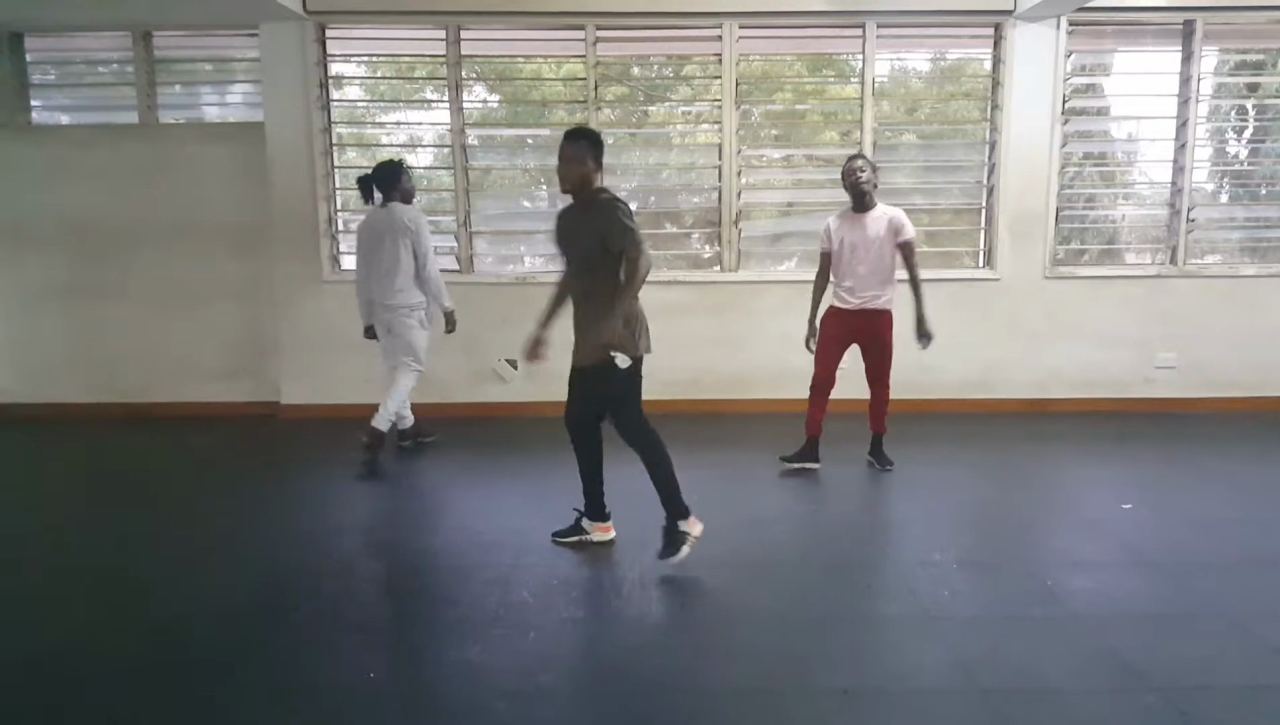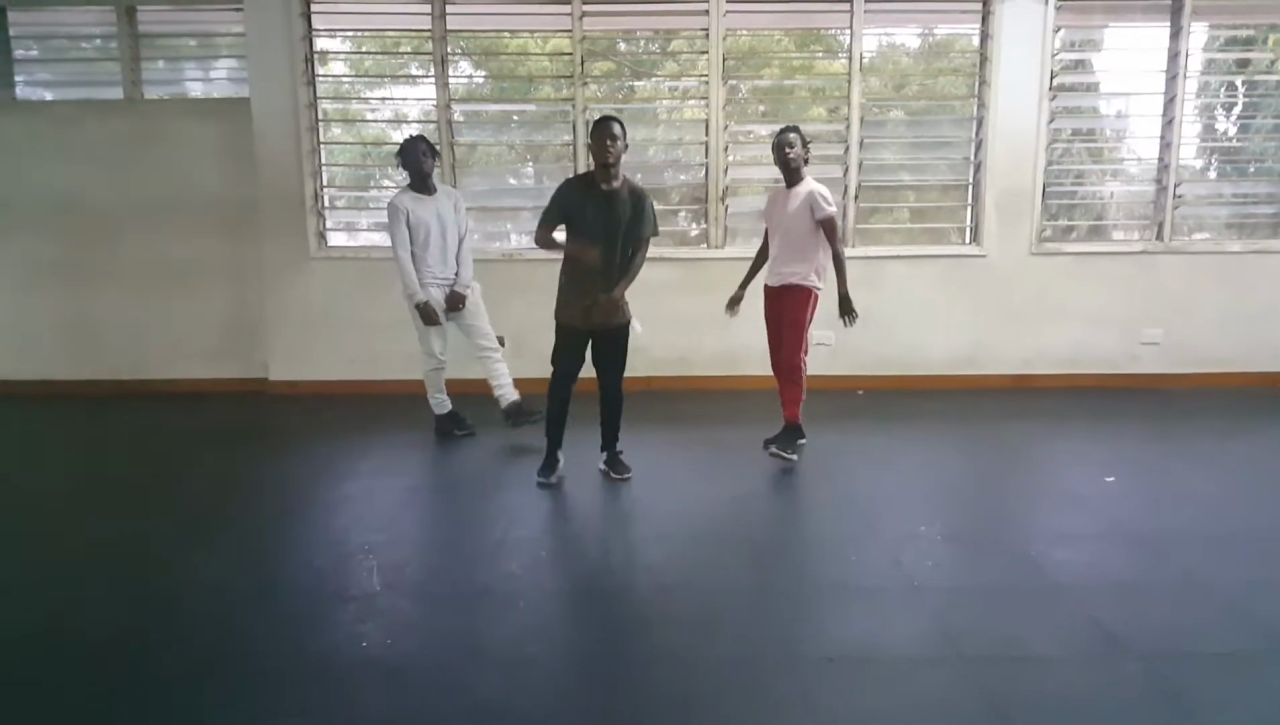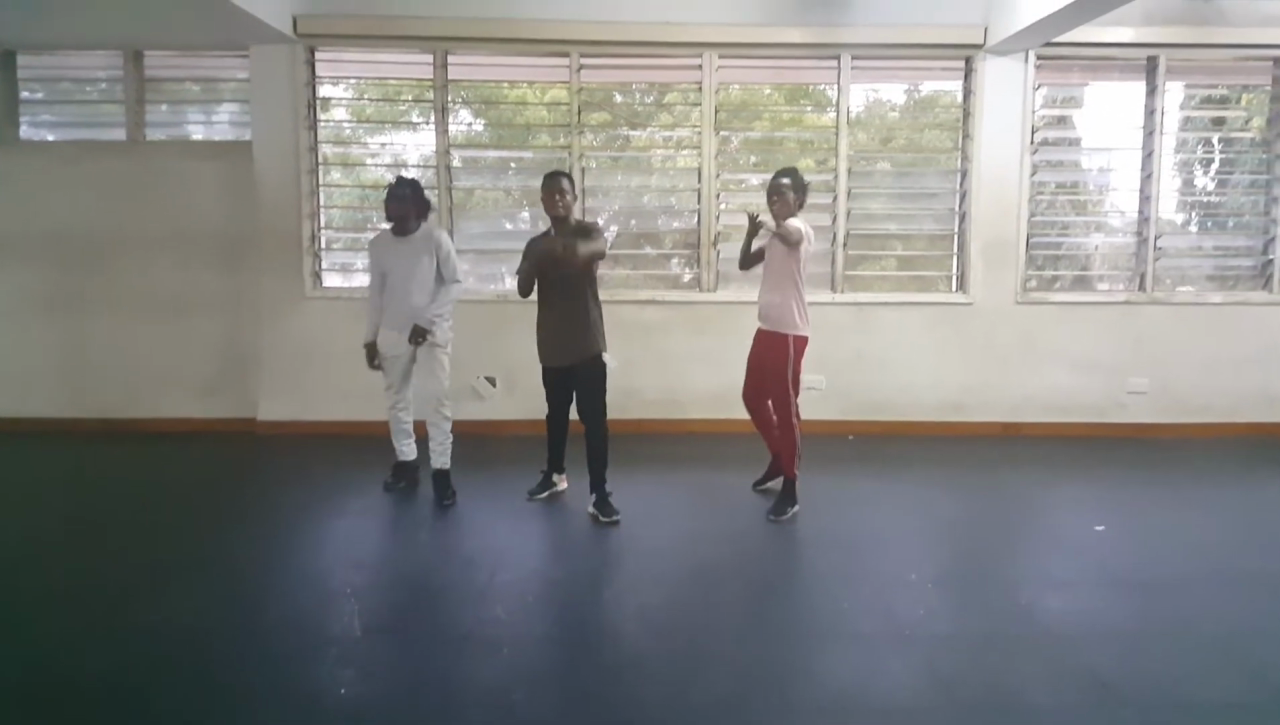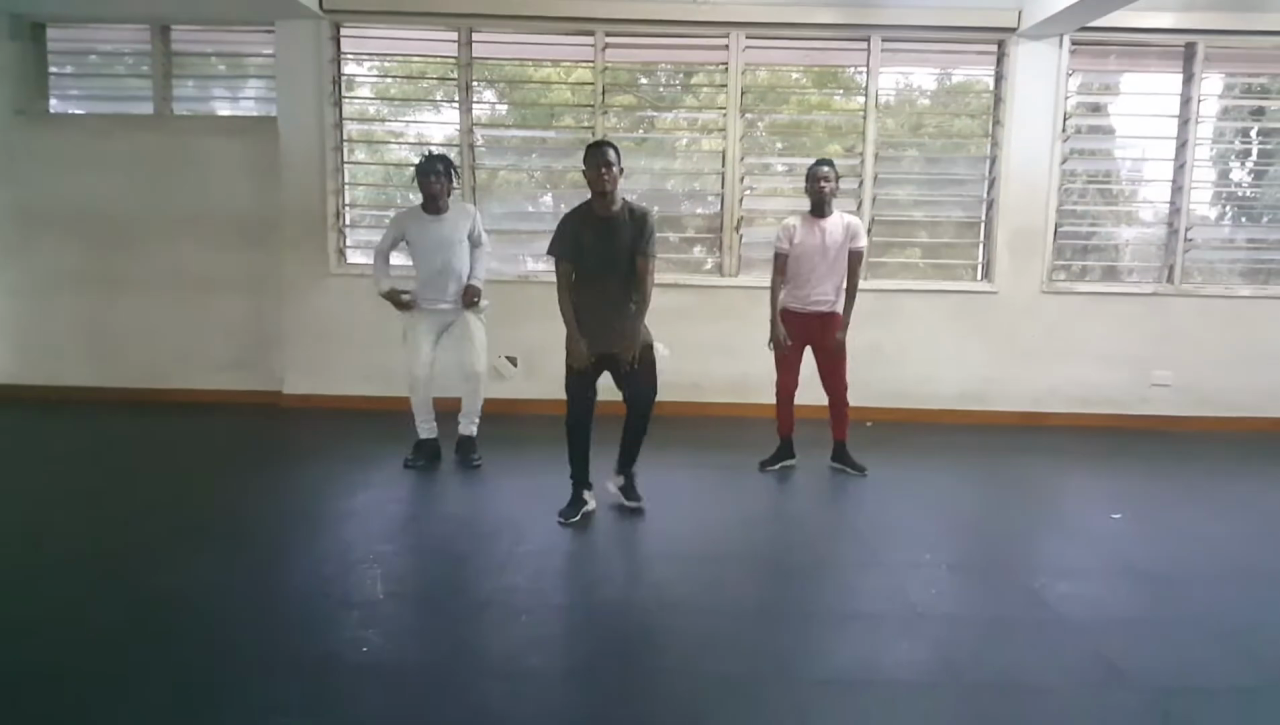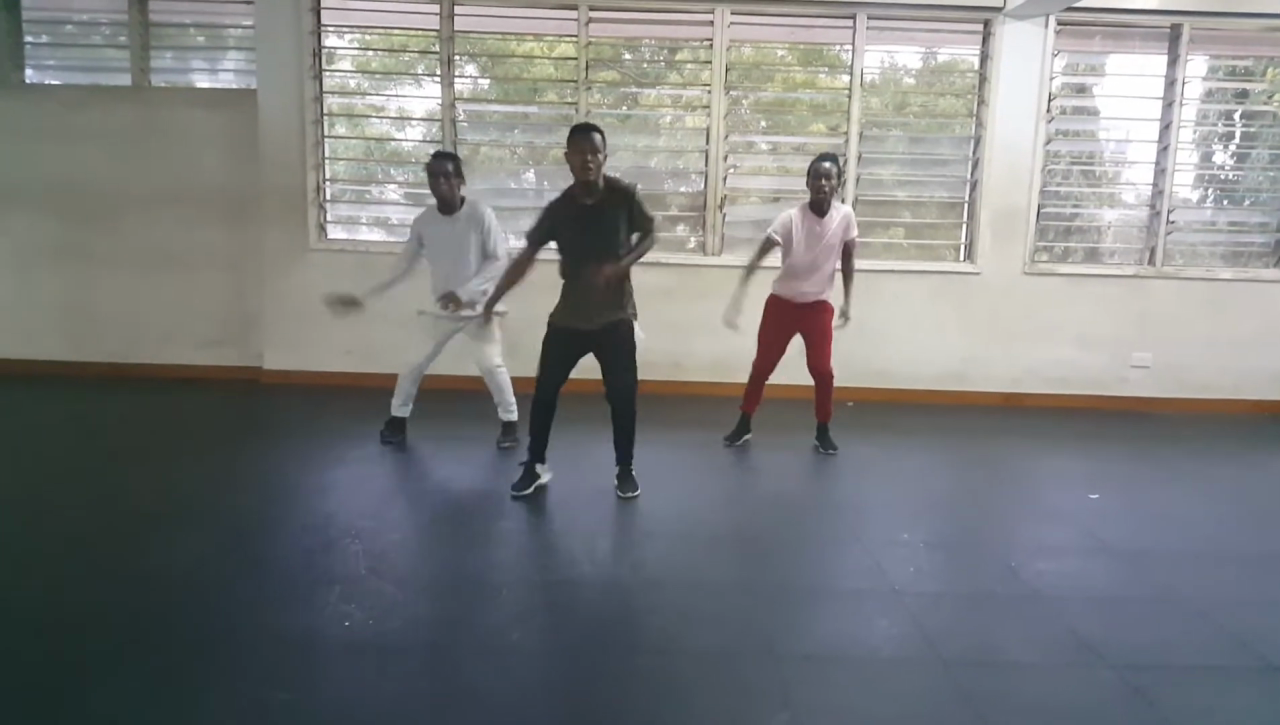
dt=1s
person 1, frame 1
left shoulder: (608, 208)
right shoulder: (568, 217)
left elbow: (640, 259)
left wrist: (616, 317)
right wrist: (544, 326)
left hip: (614, 338)
right hip: (592, 341)
left knee: (630, 424)
right knee: (579, 423)
left ankle: (679, 518)
right ankle: (596, 518)
person 1, frame 2
left shoulder: (637, 197)
right shoulder: (571, 189)
left elbow: (640, 250)
right elbow: (541, 237)
left wrist: (618, 292)
right wrist: (570, 247)
left hip: (613, 307)
right hip: (572, 304)
left knee: (611, 382)
right knee: (562, 378)
left ankle: (610, 451)
right ankle: (553, 454)
person 1, frame 3
left shoulder: (586, 233)
right shoulder: (537, 244)
left elbow: (600, 245)
right elbow: (523, 289)
left wrist: (580, 249)
right wrist: (535, 255)
left hip: (586, 342)
right hip: (552, 343)
left knee: (594, 418)
right knee: (557, 413)
left ankle: (599, 494)
right ankle: (555, 474)
person 1, frame 4
left shoulder: (640, 218)
right shoulder: (572, 222)
left elbow: (646, 276)
right elbow: (564, 283)
left wrist: (638, 330)
right wrist: (572, 337)
left hip: (627, 331)
right hip: (586, 333)
left knee: (642, 400)
right knee: (579, 408)
left ankle: (625, 476)
right ankle: (581, 491)
person 1, frame 5
left shoulder: (621, 194)
right shoulder: (557, 209)
left elbow: (646, 235)
right elbow: (526, 256)
left wrist: (620, 265)
right wrist: (492, 300)
left hip: (614, 315)
right hip: (568, 314)
left knee: (623, 394)
right knee: (544, 389)
left ankle: (624, 469)
right ankle: (535, 466)
person 2, frame 1
left shoulder: (894, 218)
right shoulder: (833, 224)
left elbow: (911, 269)
right elbow: (823, 273)
left wrist: (921, 316)
right wrist: (811, 320)
left hip: (877, 314)
right hip: (840, 312)
left knee: (879, 384)
right knee: (821, 379)
left ankle: (876, 448)
right ankle: (810, 448)
person 2, frame 2
left shoulder: (816, 193)
right shoulder: (774, 197)
left elbow: (834, 245)
left wrist: (843, 293)
right wrist: (742, 287)
left hip: (802, 287)
right hip: (772, 287)
left knee: (792, 358)
right knee: (778, 360)
left ankle: (794, 435)
right ankle: (792, 425)
person 2, frame 3
left shoulder: (795, 227)
right shoulder: (774, 234)
left elbow: (791, 237)
right elbow: (745, 264)
right wrist: (752, 235)
left hip: (788, 333)
right hip: (766, 329)
left knee: (785, 407)
right knee: (753, 398)
left ankle: (789, 490)
right ankle: (779, 462)
person 2, frame 4
left shoulder: (851, 226)
right shoulder: (790, 226)
left elbow: (852, 279)
right elbow: (778, 277)
left wrist: (843, 325)
right wrist: (775, 324)
left hip: (829, 318)
right hip: (793, 316)
left knee: (837, 388)
right knee: (786, 386)
left ankle: (840, 451)
right ankle: (785, 449)
person 2, frame 5
left shoulder: (846, 216)
right shoulder: (789, 218)
left elbow: (848, 261)
right elbow: (758, 257)
left wrist: (847, 302)
right wrist: (737, 295)
left hip: (817, 306)
right hip: (782, 303)
left knee: (822, 371)
right knee: (762, 366)
left ankle: (823, 431)
right ankle: (744, 424)
person 3, frame 1
left shoulder: (366, 223)
right shoulder: (413, 218)
left elbow: (362, 274)
right elbow: (429, 269)
left wrist: (367, 318)
right wrist: (447, 308)
left hip: (380, 308)
right hip: (410, 307)
left knee: (397, 369)
right knee: (408, 371)
left ankle: (406, 426)
right ankle: (378, 429)
person 3, frame 2
left shoulder: (453, 197)
right shoulder: (399, 205)
left elbow: (464, 243)
right elbow: (403, 255)
left wrist: (462, 284)
right wrist: (418, 299)
left hip: (461, 288)
right hip: (428, 291)
left knee: (487, 343)
right knee: (435, 357)
left ankle: (511, 404)
right ankle: (443, 416)
person 3, frame 3
left shoulder: (436, 238)
right shoulder: (379, 244)
left elbow: (453, 284)
right elbow: (376, 294)
left wrist: (426, 322)
right wrist: (370, 338)
left hip: (431, 333)
right hip: (393, 335)
left knee: (438, 401)
right knee: (397, 401)
left ankle: (441, 472)
right ankle: (406, 463)
person 3, frame 4
left shoulder: (468, 215)
right shoulder: (404, 219)
left elbow: (481, 249)
right elbow: (381, 253)
left wrist: (475, 283)
right wrist: (385, 288)
left hip: (463, 306)
right hip: (423, 309)
left knee: (475, 368)
right knee: (420, 375)
left ankle: (467, 436)
right ankle: (427, 440)
person 3, frame 5
left shoulder: (480, 214)
right shoulder: (424, 222)
left elbow: (498, 260)
right elbow: (403, 264)
left wrist: (465, 294)
right wrist: (364, 297)
left hip: (476, 304)
right hip: (445, 308)
left knee: (490, 364)
right knee: (415, 364)
left ankle: (510, 423)
right ankle: (397, 420)
